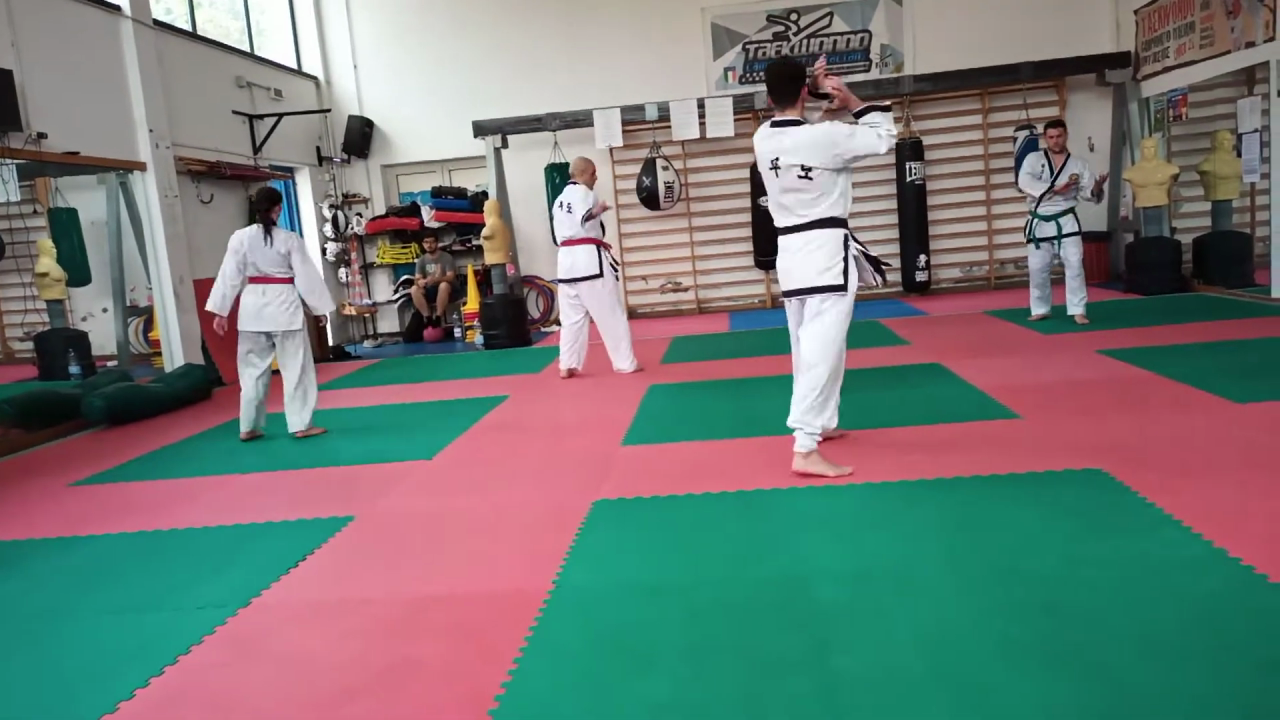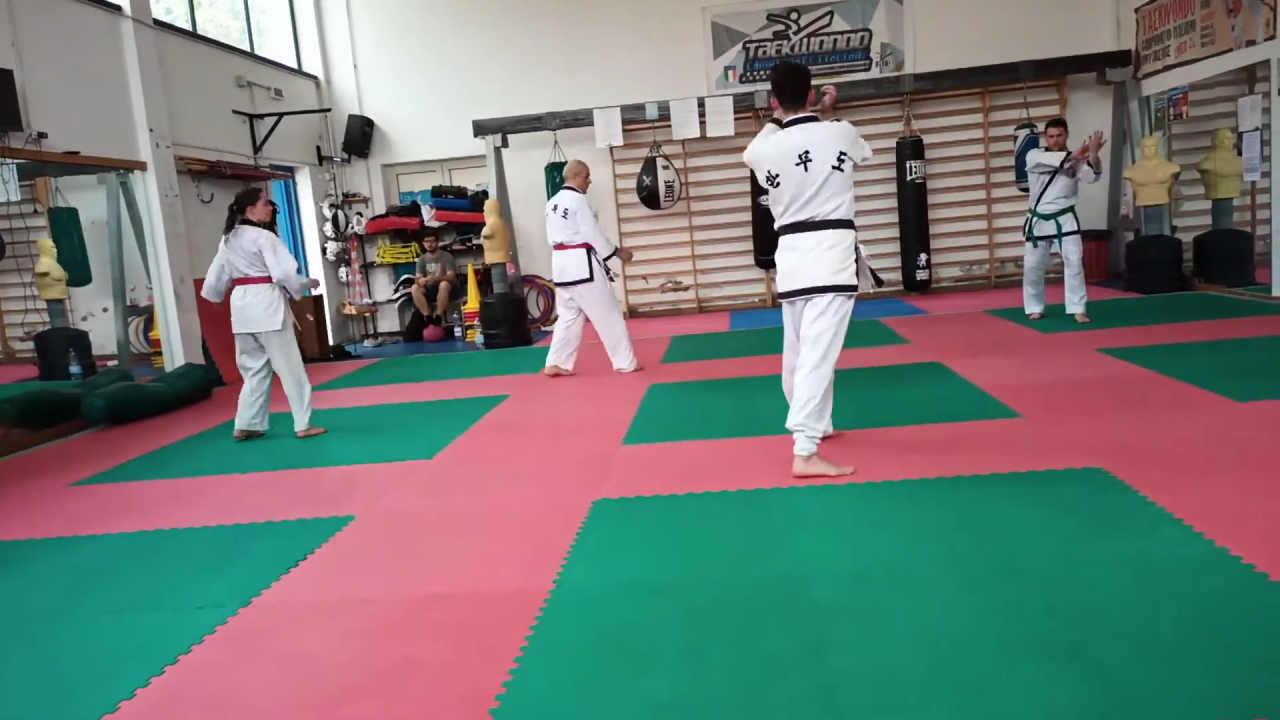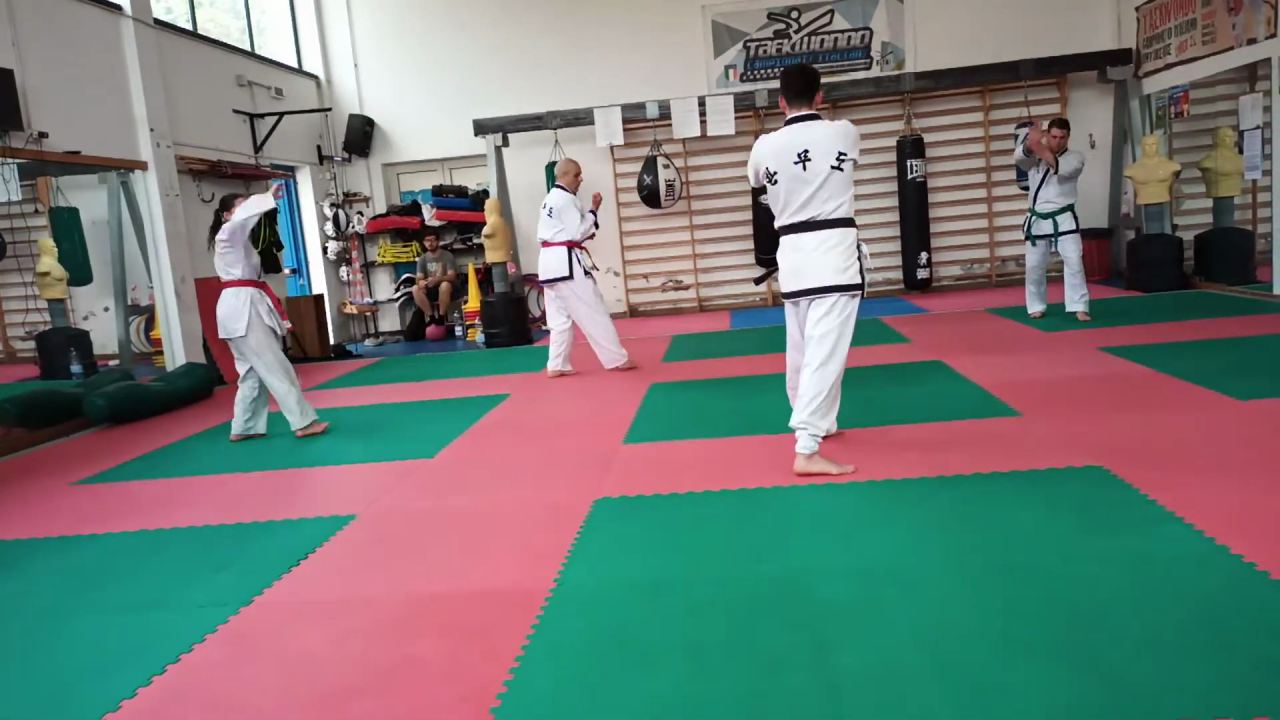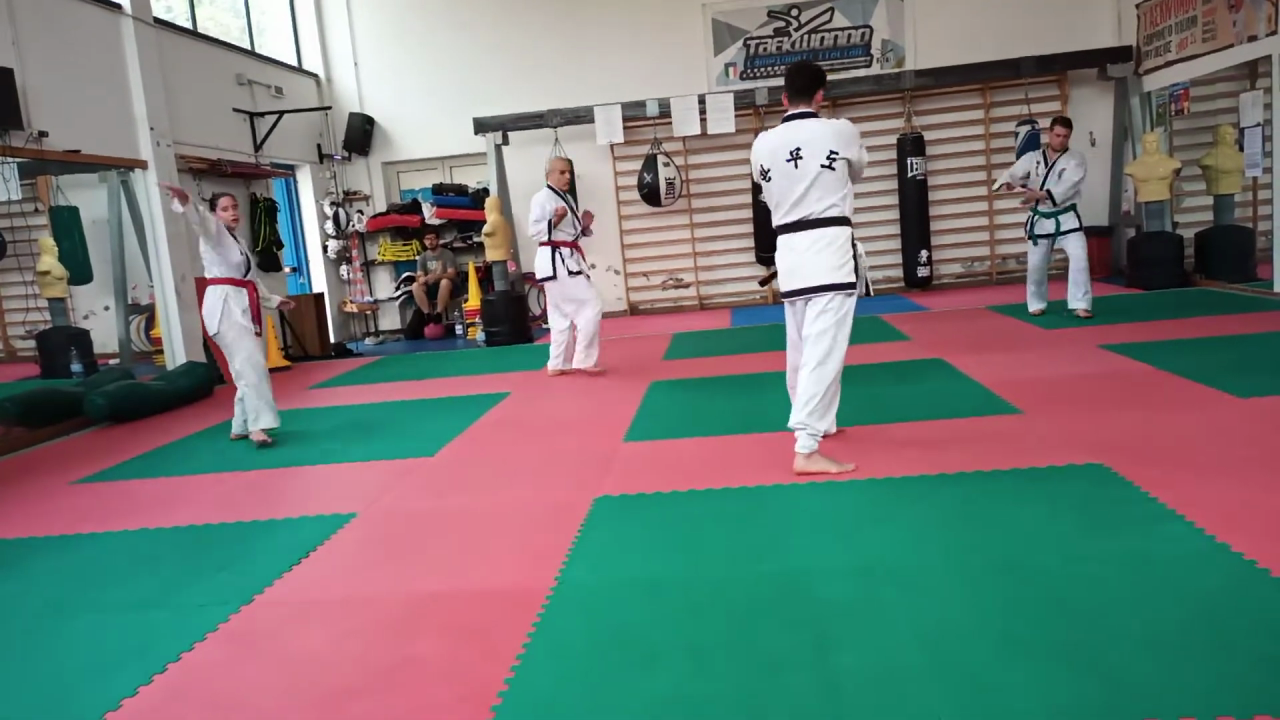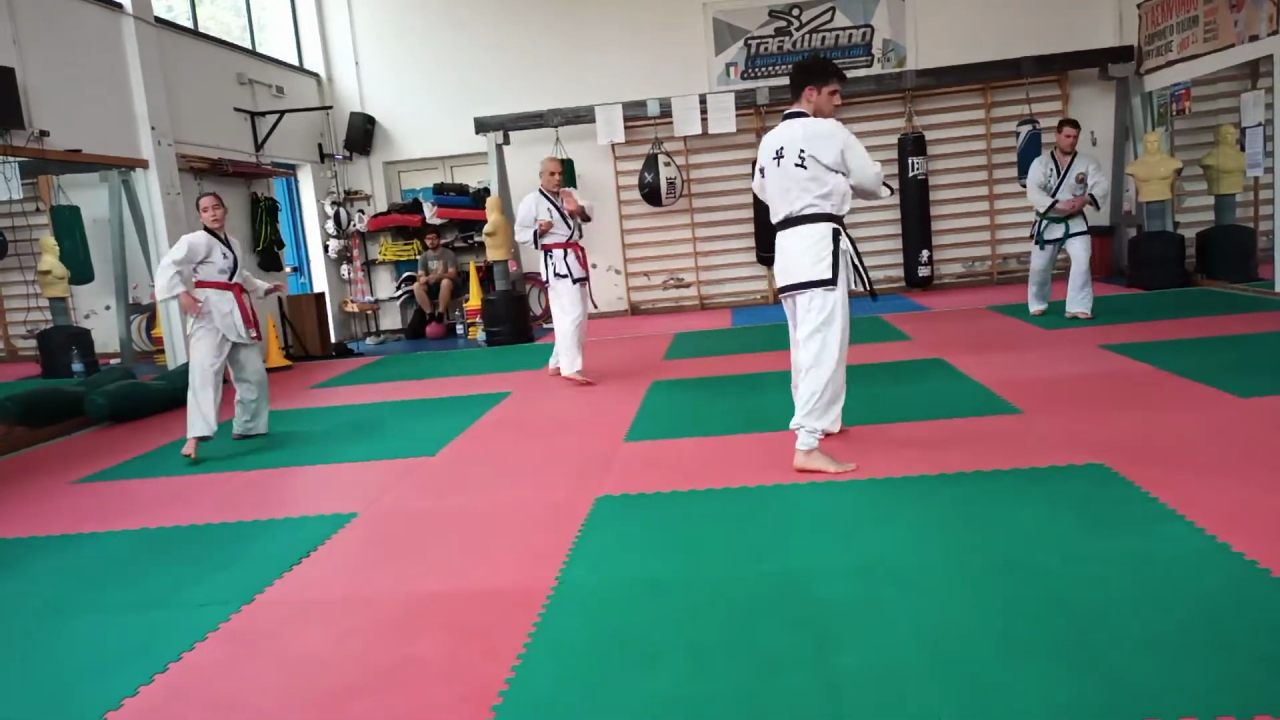
dt=0.2s
person 1, frame 1
left shoulder: (764, 138)
right shoulder: (818, 138)
left elbow: (794, 120)
right elbow: (882, 135)
left wrist: (822, 83)
right wrist: (850, 102)
left hip: (794, 251)
right hip: (825, 253)
left knee: (809, 347)
right knee: (822, 350)
left ankle: (814, 424)
right ankle: (805, 451)
person 1, frame 2
left shoulder: (762, 149)
right shoulder: (840, 133)
right elbow: (860, 151)
left wrist: (783, 117)
right wrist: (829, 112)
left hip: (790, 253)
right hip: (831, 250)
left knee: (799, 348)
right knee: (819, 350)
left ankle: (811, 425)
right ankle: (805, 453)
person 1, frame 3
left shoulder: (763, 147)
right shoulder: (844, 132)
left hip: (793, 252)
right hip: (835, 248)
left knee: (802, 347)
right knee: (826, 350)
left ankle: (812, 423)
right ankle: (806, 450)
person 1, frame 4
left shoulder: (763, 144)
right shoulder: (841, 131)
right elbow: (856, 169)
left hip: (789, 250)
right hip: (829, 247)
left knee: (802, 346)
right knee: (824, 350)
left ankle: (812, 422)
right ankle: (806, 450)
person 1, frame 5
left shoulder: (769, 141)
right shoulder: (828, 132)
left elbow: (762, 188)
right elbow: (870, 179)
right wrist: (845, 183)
left hip: (787, 246)
right hip: (819, 245)
left knee: (808, 344)
right knee: (823, 347)
left ankle: (817, 420)
right ankle: (807, 447)
person 2, frame 1
left shoulder: (240, 238)
right shoulder: (290, 239)
left elbow: (229, 276)
right elbow: (307, 275)
left wrist: (219, 311)
right wrist: (320, 308)
left hip: (253, 305)
right hip: (285, 304)
left knee: (253, 369)
right knee: (297, 367)
left ankle: (249, 426)
right ankle: (301, 424)
person 2, frame 2
left shoulder: (228, 239)
right shoulder: (265, 238)
left elbow: (218, 274)
right elbow: (284, 273)
left wrist: (215, 294)
right wrist: (307, 284)
left hip: (241, 305)
right hip: (268, 304)
left knee: (254, 368)
right knee: (290, 366)
left ankle: (246, 425)
right ankle: (303, 424)
person 2, frame 3
left shoulder: (229, 239)
right shoulder: (230, 234)
right elbow: (242, 217)
right wrist: (268, 196)
left hip: (235, 309)
right hip: (244, 308)
left knee: (252, 372)
right knee: (274, 367)
left ankle: (243, 428)
right ankle: (303, 422)
person 2, frame 4
left shoulder: (238, 243)
right shoulder: (214, 235)
right elbow: (198, 218)
left wrist: (274, 301)
right wrist: (184, 199)
left hip: (242, 308)
right hip: (225, 307)
left knee: (255, 366)
right knee: (250, 365)
left ankle: (243, 426)
right ankle: (257, 425)
person 2, frame 5
left shoulder: (231, 243)
right shoulder: (197, 241)
right elbow: (171, 263)
left wrist: (265, 288)
right wrist: (182, 292)
left hip: (235, 312)
right hip: (209, 312)
left knee: (253, 373)
right knee: (205, 372)
left ankle: (248, 425)
right ankle: (196, 435)
person 3, frame 1
left shoulder: (560, 199)
right shoulder: (583, 192)
right elbow: (583, 212)
right wrist: (594, 210)
left hip: (566, 260)
right hip: (589, 259)
left knee: (572, 317)
right knee: (611, 315)
left ankle: (567, 366)
right ankle: (625, 363)
person 3, frame 2
left shoulder: (552, 202)
right shoulder: (579, 200)
right elbow: (592, 234)
right wrist: (617, 252)
left hip: (560, 262)
right hip: (582, 262)
left knee: (568, 315)
right knee: (608, 314)
left ankle: (556, 362)
right ankle: (625, 362)
person 3, frame 3
left shoulder: (550, 199)
right shoulder: (566, 199)
right elbow: (578, 231)
left wrist: (585, 234)
right wrist: (593, 210)
left hip: (550, 261)
right hip: (566, 262)
left knee: (560, 317)
right knee: (593, 313)
left ankle: (556, 365)
right ankle: (616, 359)
person 3, frame 4
left shoulder: (565, 198)
right shoulder: (543, 198)
left elbow: (571, 231)
right elbow: (535, 230)
left wrist: (584, 224)
right wrist: (554, 220)
left hip: (562, 259)
right hip: (556, 261)
left knee: (562, 315)
right knee: (590, 306)
left ankle: (558, 363)
right ankle: (583, 360)
person 3, frame 5
left shoulder: (569, 195)
right shoulder: (531, 201)
left elbow: (586, 210)
right elbow: (520, 234)
left wrist: (579, 209)
right wrist: (540, 231)
left hip: (572, 259)
right hip: (555, 262)
left knee: (576, 314)
right knee: (571, 313)
left ankle: (558, 363)
right ankle: (569, 367)
person 4, frame 1
left shoulder: (1078, 164)
right shoulder: (1033, 159)
left elbow: (1087, 193)
right elbow: (1025, 181)
left wrist: (1097, 188)
right wrist: (1054, 189)
left hip: (1066, 223)
right hip: (1039, 224)
left knee: (1074, 266)
right knee: (1037, 269)
left ankle: (1078, 311)
right ankle: (1040, 309)
person 4, frame 2
left shoulder: (1078, 160)
right shoulder: (1035, 155)
left elbow: (1090, 175)
right elbow: (1045, 160)
left wrist: (1093, 155)
right wrist: (1072, 157)
left hip: (1065, 220)
right hip: (1038, 221)
left knee: (1074, 263)
right knee: (1033, 267)
left ankle: (1078, 309)
right ankle: (1035, 308)
person 4, frame 3
left shoulder: (1074, 158)
right shoulder: (1033, 156)
left elbow: (1064, 169)
right elbow: (1021, 156)
left wrist: (1043, 152)
right wrist: (1031, 143)
left hip: (1064, 219)
right hip: (1037, 220)
left knee: (1074, 262)
right knee: (1034, 266)
left ankle: (1079, 308)
right ankle: (1037, 307)
person 4, frame 4
left shoulder: (1076, 159)
right shoulder: (1032, 158)
left elbow: (1069, 184)
right elbow: (1013, 173)
left wrist: (1041, 195)
right wrist: (1006, 182)
left hip: (1067, 219)
right hip: (1039, 220)
left knee: (1079, 259)
right knee: (1036, 266)
left ankle: (1081, 305)
right ankle: (1037, 304)
person 4, frame 5
left shoulder: (1087, 162)
right shoulder: (1041, 163)
left elbow: (1102, 185)
right elbow: (1034, 190)
left wrist: (1087, 200)
right wrist: (1057, 205)
left hip: (1075, 224)
right hip: (1047, 224)
left knee: (1081, 263)
right knee: (1039, 268)
left ankle: (1077, 307)
right ankle: (1037, 304)
